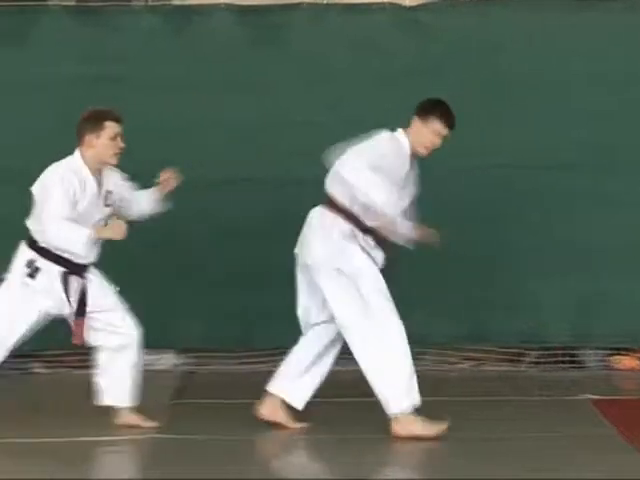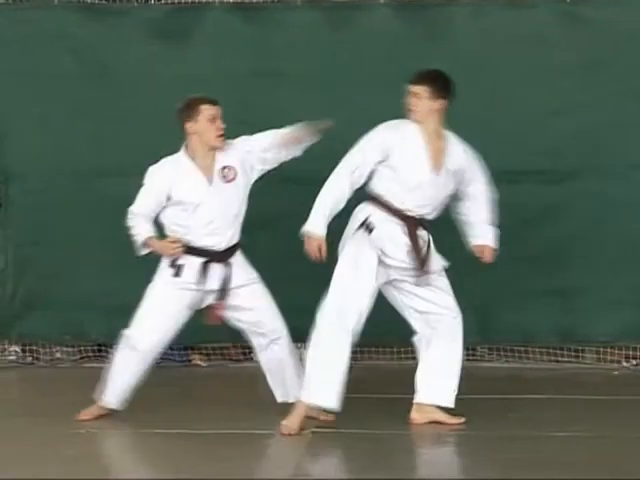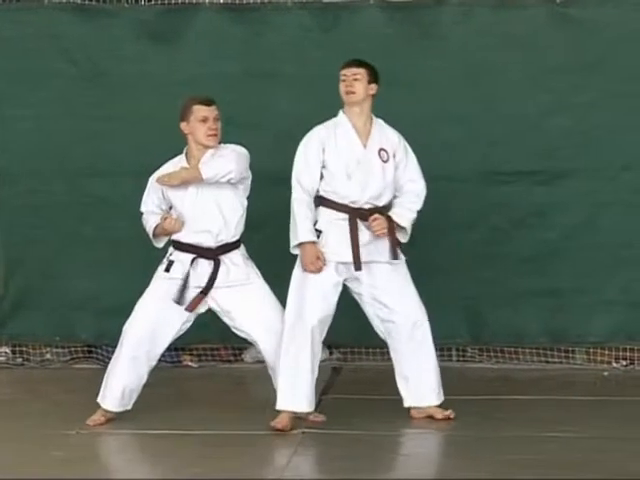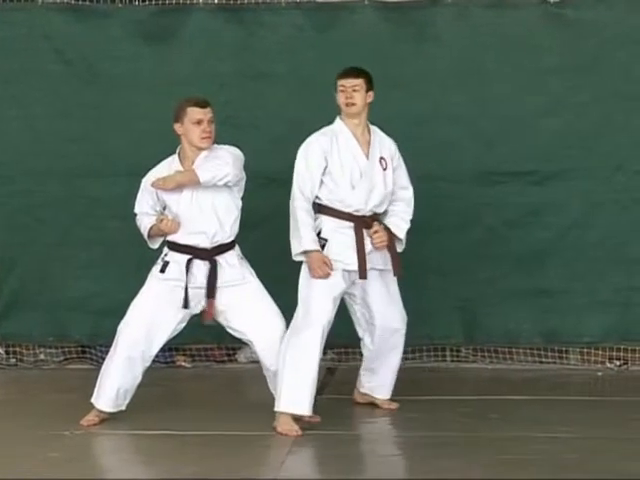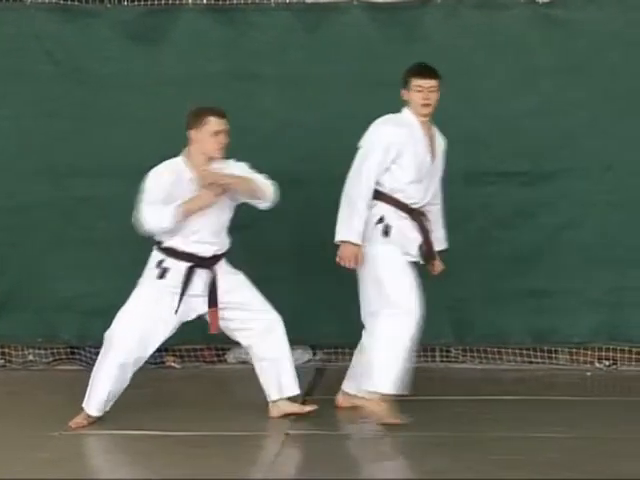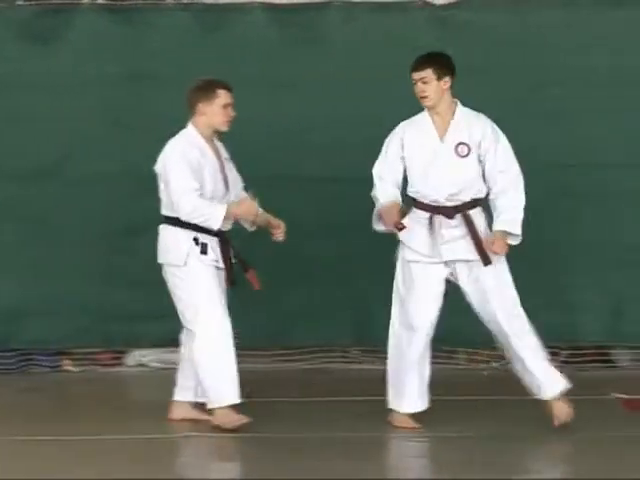
dt=0.7s
person 1, frame 1
left shoulder: (405, 165)
right shoulder: (387, 146)
right elbow: (353, 171)
left wrist: (406, 228)
right wrist: (399, 225)
left hip: (343, 244)
right hip: (335, 243)
left knee: (326, 328)
right knee: (383, 330)
left ankle: (275, 401)
right ankle: (402, 416)
person 1, frame 2
left shoulder: (462, 156)
right shoulder: (389, 134)
left elbow: (476, 196)
right elbow: (345, 176)
left wrist: (482, 239)
right wrist: (315, 225)
left hip: (412, 246)
right hip: (372, 233)
left knee: (444, 320)
right knee: (342, 316)
left ankle: (425, 405)
right ankle: (307, 404)
person 1, frame 3
left shoulder: (392, 139)
right shoulder: (320, 136)
left elbow: (413, 186)
right elbow: (301, 193)
left wrist: (394, 220)
right wrist: (305, 242)
left hip: (375, 241)
right hip: (328, 236)
left knee: (408, 317)
right knee: (306, 319)
left ankle: (423, 400)
right ankle: (291, 407)
person 1, frame 4
left shoulder: (386, 145)
right shoulder: (319, 143)
left elbow: (402, 195)
right elbow: (301, 199)
left wrist: (390, 229)
right wrist: (310, 249)
left hip: (373, 247)
right hip: (331, 242)
left knee: (389, 322)
right knee: (311, 322)
left ankle: (371, 388)
right ankle: (287, 409)
person 1, frame 5
left shoulder: (436, 140)
right shoulder: (388, 129)
left elbow: (432, 198)
right elbow: (359, 183)
left wrist: (435, 247)
right wrist: (349, 237)
left hip: (408, 233)
right hip: (382, 228)
left knee: (385, 316)
right knee: (402, 309)
left ankle: (353, 389)
right ankle: (375, 392)
person 1, frame 6
left shoulder: (481, 128)
right shoulder: (405, 132)
left elbow: (507, 180)
right elbow: (384, 180)
left wrist: (505, 229)
right wrist: (387, 208)
left hip: (471, 233)
right hip: (422, 237)
left knee: (506, 314)
right knee: (412, 323)
left ankle: (552, 391)
right ankle: (403, 404)
person 2, frame 1
left shoulder: (112, 179)
right shoulder: (60, 175)
left elbow: (136, 205)
right elbow: (58, 231)
left wrist: (163, 188)
right wrist: (102, 232)
left hip: (80, 277)
right hip: (40, 272)
left knee: (122, 332)
left ankle: (122, 409)
person 2, frame 2
left shoulder: (240, 153)
right shoulder: (163, 172)
left elbow: (280, 141)
right elbow: (138, 217)
left wrist: (307, 131)
right wrist: (155, 244)
left hip: (230, 267)
right hip: (183, 269)
left knee: (271, 329)
right knee: (143, 335)
left ankle: (298, 399)
right ankle: (107, 401)
person 2, frame 3
left shoulder: (236, 156)
right shoulder: (164, 174)
left elbow: (225, 167)
right elbow: (150, 215)
left wrist: (182, 176)
right wrist: (162, 227)
left hip: (231, 267)
right hip: (182, 267)
left knee: (275, 331)
right knee: (140, 333)
right ankle: (111, 404)
person 2, frame 4
left shoulder: (230, 156)
right shoulder: (158, 174)
left elbow: (220, 170)
right elbow: (144, 217)
left wrist: (176, 180)
right wrist: (157, 229)
left hip: (225, 267)
right hip: (177, 267)
left knee: (271, 330)
right knee: (134, 333)
right ankle: (105, 405)
person 2, frame 5
left shoulder: (232, 171)
right shoulder: (163, 175)
left elbow: (266, 193)
right elbow: (148, 220)
left wrist: (225, 180)
right wrist: (191, 204)
left hip: (216, 273)
right hip: (170, 273)
left knee: (266, 325)
right knee: (127, 337)
left ankle: (280, 400)
right ankle: (91, 409)
person 2, frame 6
left shoulder: (218, 150)
right shoulder: (180, 150)
left elbow: (236, 196)
right elbow: (186, 206)
left wrist: (265, 220)
right wrist: (233, 212)
left hip: (211, 247)
right hip: (185, 248)
left knee: (207, 329)
right knee: (211, 327)
left ankle: (183, 404)
right ankle: (222, 406)
